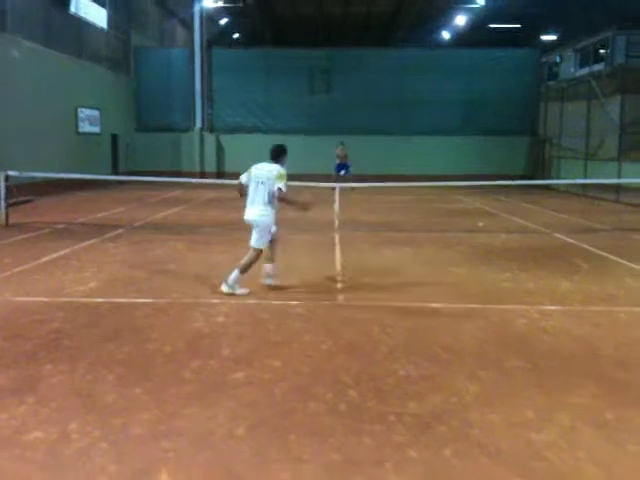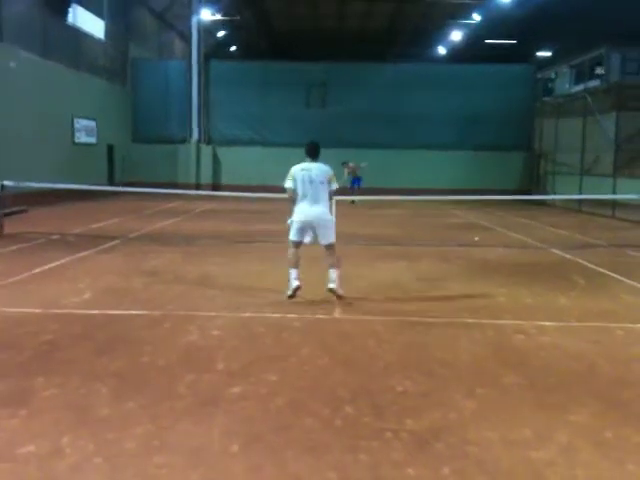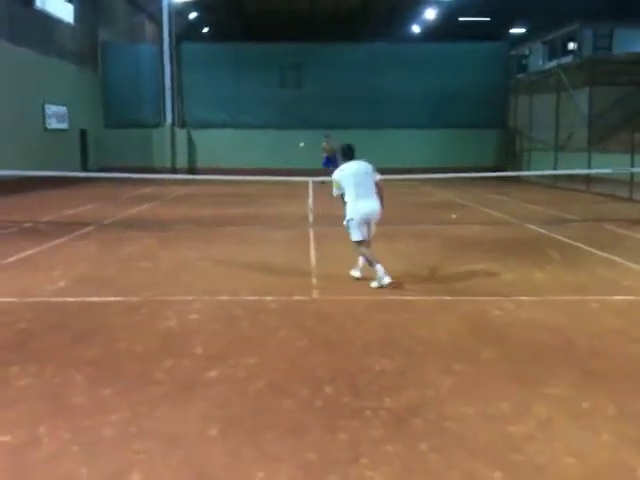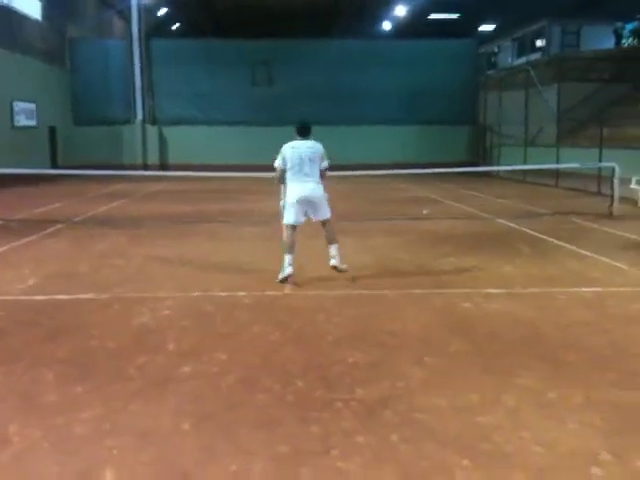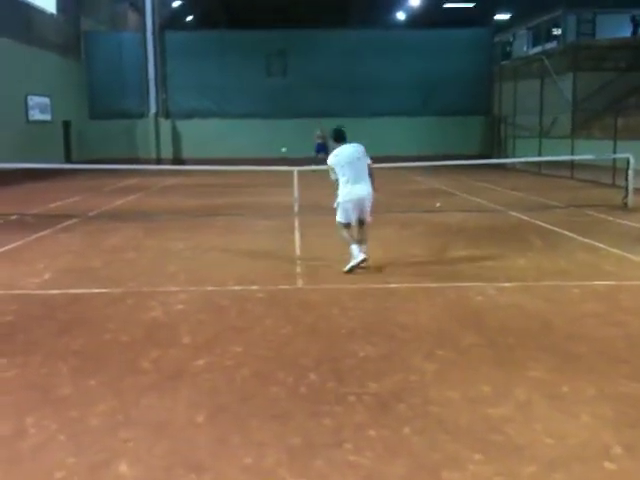
dt=1s
person 1, frame 1
left shoulder: (255, 168)
right shoulder: (279, 171)
left elbow: (240, 187)
right elbow: (280, 196)
right wrist: (298, 204)
left hip: (250, 213)
right hip: (263, 216)
left knee: (272, 240)
right knee: (255, 252)
left ankle: (269, 276)
right ankle: (230, 283)
person 1, frame 2
left shoulder: (295, 170)
right shoulder: (327, 170)
left elbow: (291, 194)
right elbow: (331, 194)
left hip: (302, 214)
right hip: (322, 214)
left knee: (294, 247)
right knee: (331, 249)
left ankle: (294, 280)
right ankle: (334, 283)
person 1, frame 3
left shoulder: (337, 173)
right shoulder: (367, 165)
left elbow: (341, 197)
right elbow: (379, 189)
right wrist: (380, 205)
left hip: (356, 210)
right hip: (374, 207)
left knee: (361, 245)
right knee: (366, 240)
left ankle: (382, 276)
right ankle: (358, 269)
person 1, frame 4
left shoulder: (286, 148)
right shoulder: (318, 147)
left elbow: (280, 175)
right elbow: (323, 173)
left wrist: (285, 186)
left hip: (295, 192)
right hip: (315, 190)
left knee: (289, 229)
right knee: (327, 224)
left ankle: (287, 266)
right ankle: (335, 258)
person 1, frame 5
left shoulder: (332, 158)
right shoulder: (359, 147)
left elbow: (337, 180)
right elbow: (370, 171)
right wrist: (372, 187)
left hip: (348, 193)
right hip: (366, 191)
left knee: (344, 227)
right knee: (362, 224)
left ankle: (357, 254)
right ankle: (361, 254)
